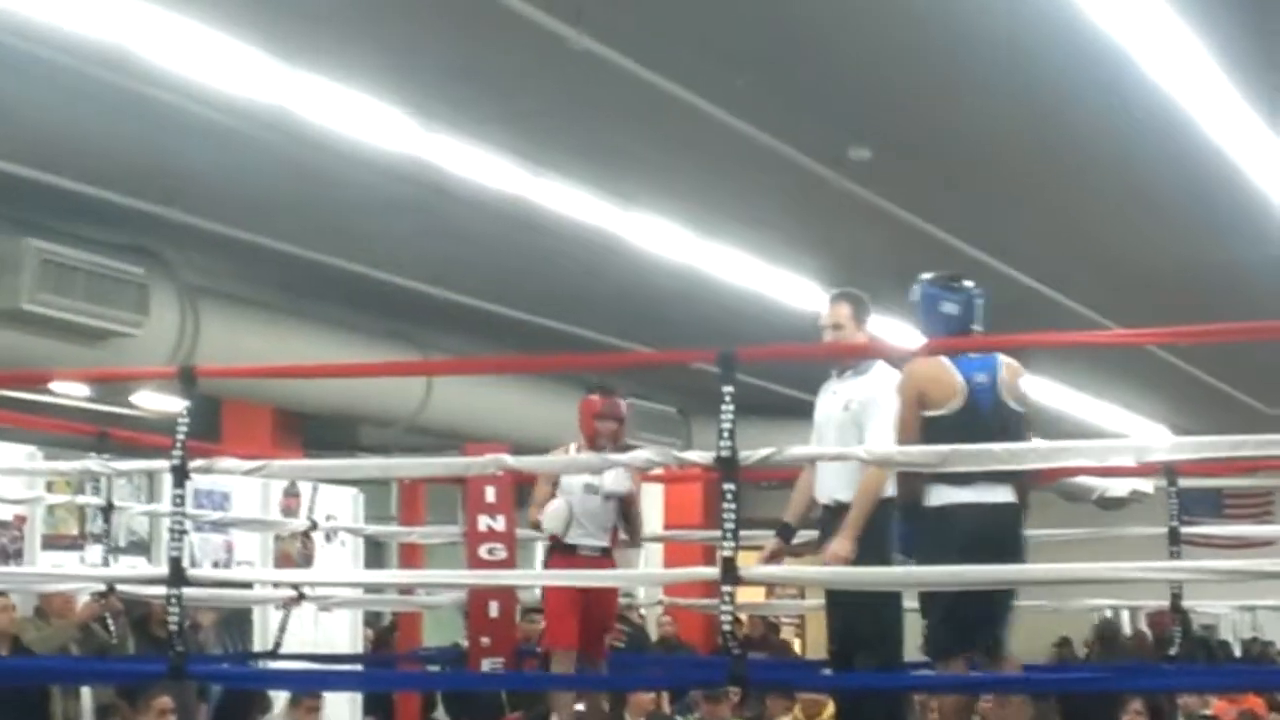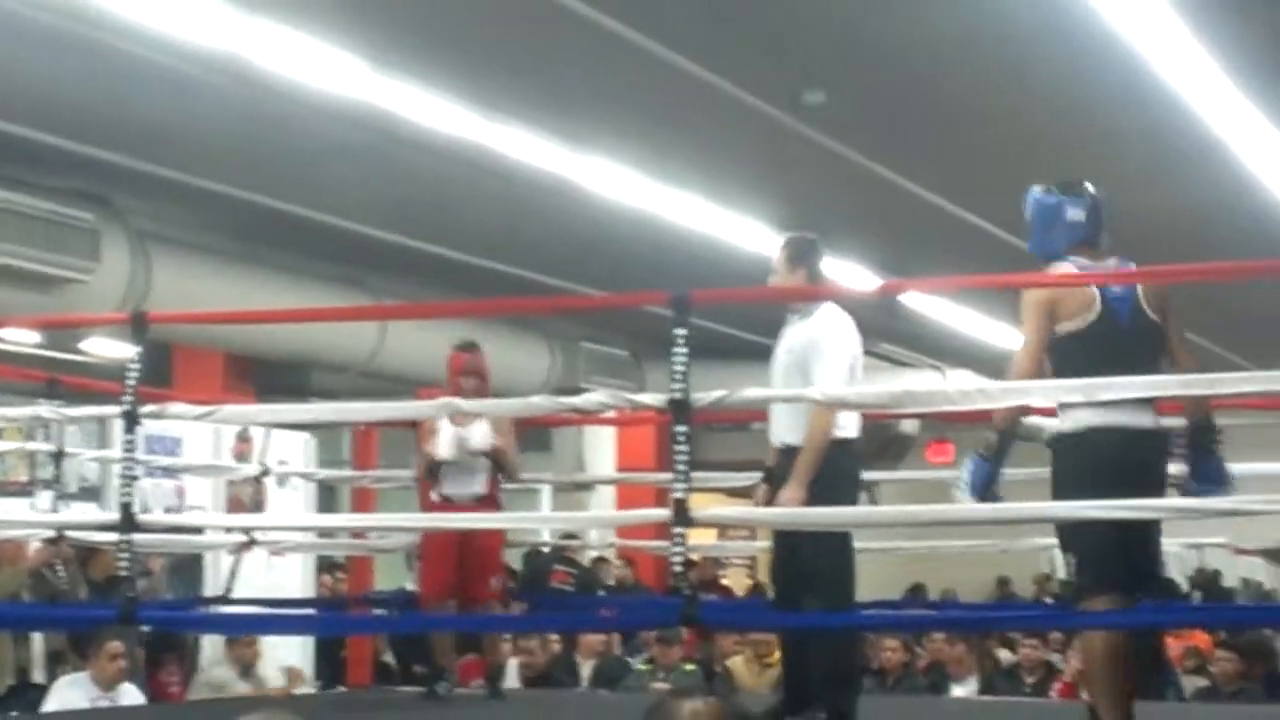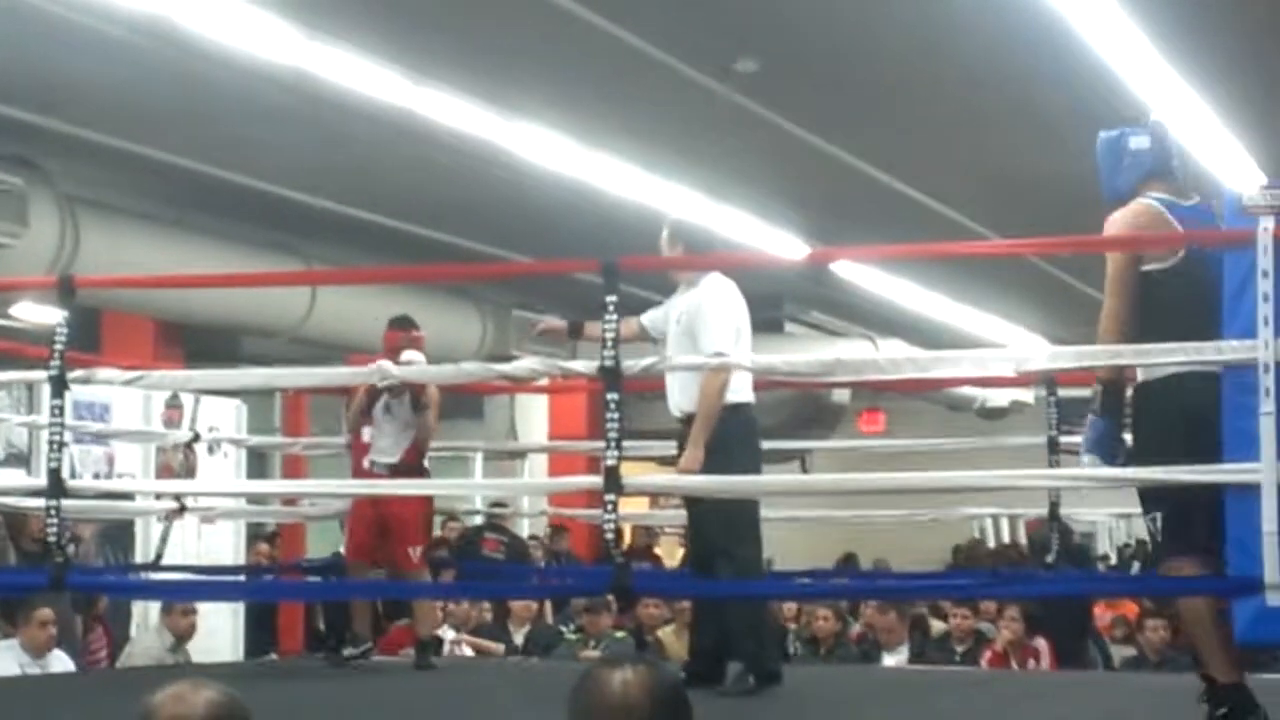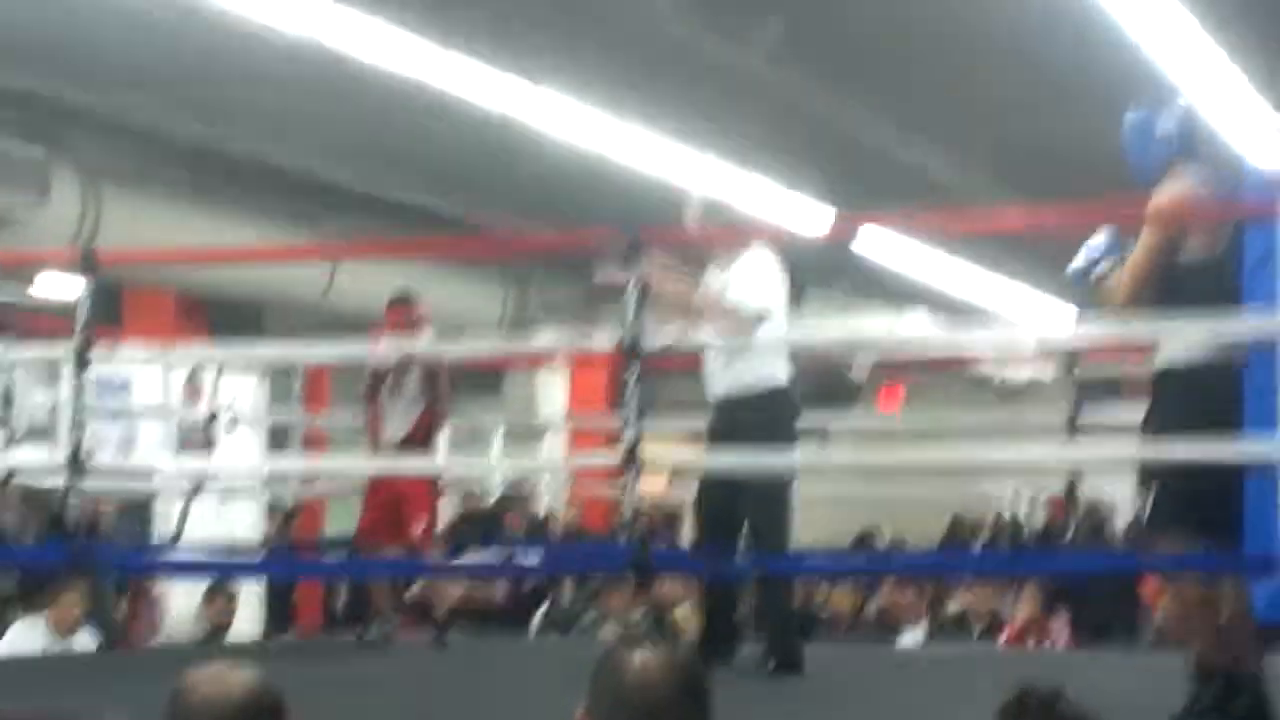
dt=1s
person 1, frame 1
left shoulder: (921, 373)
right shoulder: (1011, 373)
left wrist: (910, 523)
left hip: (950, 520)
right hip: (1002, 516)
left knee: (950, 650)
right knee: (992, 646)
person 1, frame 2
left shoulder: (1049, 286)
right shoulder: (1147, 285)
left elbow: (1024, 377)
right elbow: (1187, 369)
left wrist: (988, 458)
right wrist: (1203, 450)
left hip: (1085, 444)
right hip: (1145, 444)
left knee: (1099, 594)
right knee: (1133, 588)
person 1, frame 3
left shoulder: (1128, 220)
right shoulder: (1214, 221)
left elbow: (1117, 324)
left wrist: (1104, 410)
left hip: (1168, 397)
right hip: (1224, 394)
left knee: (1180, 555)
right knee: (1213, 552)
person 1, frame 4
left shoulder: (1174, 199)
left elbow: (1127, 294)
left wrist: (1103, 268)
right wrist: (1132, 275)
left hip: (1191, 379)
right hip: (1233, 379)
left knee: (1172, 533)
right knee: (1222, 537)
person 2, frame 1
left shoulder: (882, 384)
right shoulder: (830, 391)
left elbow: (880, 465)
right elbow: (815, 467)
left wrist: (849, 534)
right wrist: (784, 531)
left hip: (871, 523)
right hip: (836, 522)
left knee: (874, 640)
right knee: (842, 641)
person 2, frame 2
left shoulder: (829, 325)
right shoulder: (793, 327)
left elbow: (826, 409)
left wrist: (798, 482)
right wrist: (770, 475)
left hip: (825, 466)
right hip: (795, 465)
left knee: (825, 584)
right knee: (789, 584)
person 2, frame 3
left shoulder: (715, 292)
right shoulder: (682, 301)
left elbow: (719, 372)
right elbow: (634, 327)
left wrist: (696, 445)
right wrist: (571, 329)
left hip: (724, 430)
right hip: (701, 432)
left knee: (733, 547)
right knee: (704, 551)
left ankle: (759, 663)
right ankle: (706, 662)
person 2, frame 4
left shoulder: (756, 270)
right shoulder: (724, 274)
left elbow: (729, 316)
right elbow: (701, 306)
left wrist: (663, 282)
right wrist: (655, 280)
left hip: (763, 410)
right hip: (729, 411)
left knee: (766, 531)
right knee: (713, 524)
left ankle: (783, 649)
right ankle: (716, 639)
person 3, frame 1
left shoulder: (626, 469)
left elbow: (634, 533)
right elbow: (534, 510)
left wrist: (628, 505)
right wrist: (544, 521)
left hip: (603, 566)
right hip: (564, 562)
left knee: (595, 656)
right knee: (563, 651)
person 3, frame 2
left shoulder: (497, 414)
right shoulder: (434, 415)
left elbow: (512, 471)
right elbow: (425, 475)
left wrist: (495, 452)
right wrist: (432, 460)
left hip: (483, 513)
right hip: (445, 512)
left knee: (487, 599)
right knee: (436, 597)
left ankle: (494, 675)
right ankle: (442, 669)
person 3, frame 3
left shoulder: (427, 389)
right shoulder: (373, 380)
left elbow: (424, 440)
right elbow: (352, 426)
left wrist: (417, 395)
right wrist: (371, 393)
left hip: (408, 484)
right hip: (371, 481)
left knee: (415, 566)
right knee: (356, 561)
left ankle: (425, 646)
right ankle: (360, 639)
person 3, frame 4
left shoulder: (428, 366)
right shoulder: (386, 364)
left elbow: (439, 415)
right elbow: (370, 405)
left wrist: (433, 377)
right wrist: (378, 376)
left knee: (420, 541)
right knee: (370, 539)
right ankle: (384, 616)
